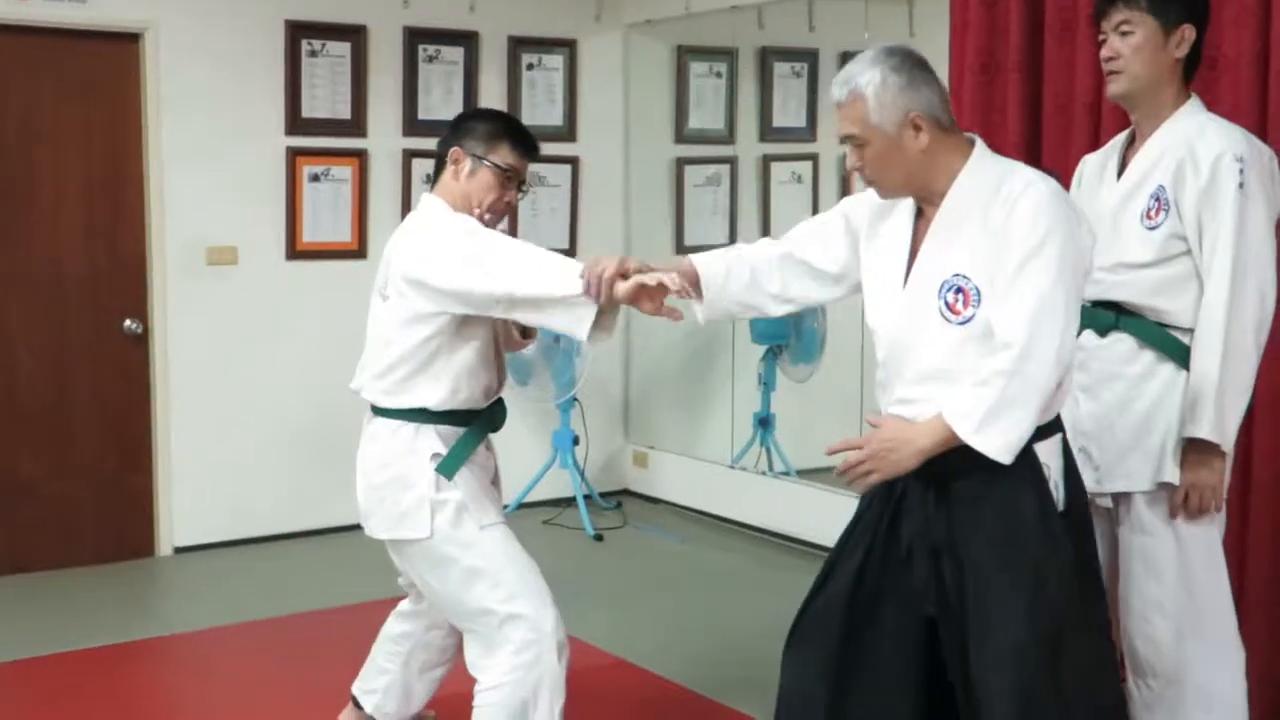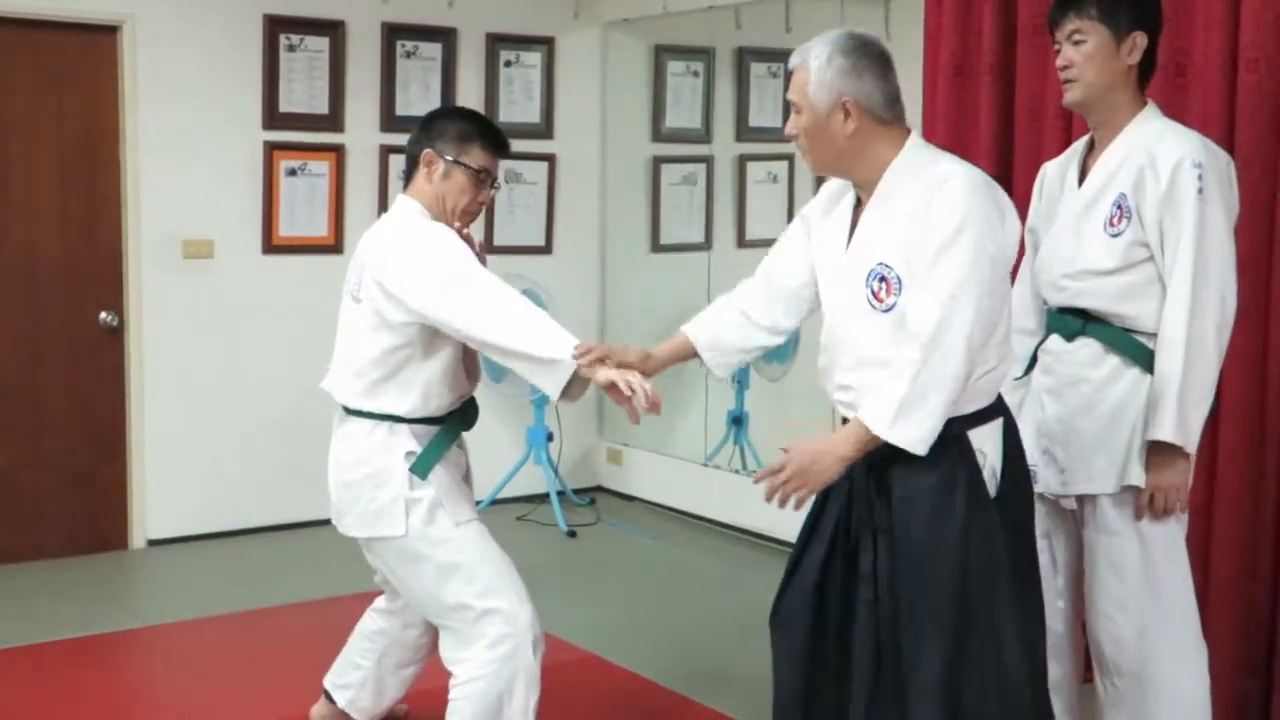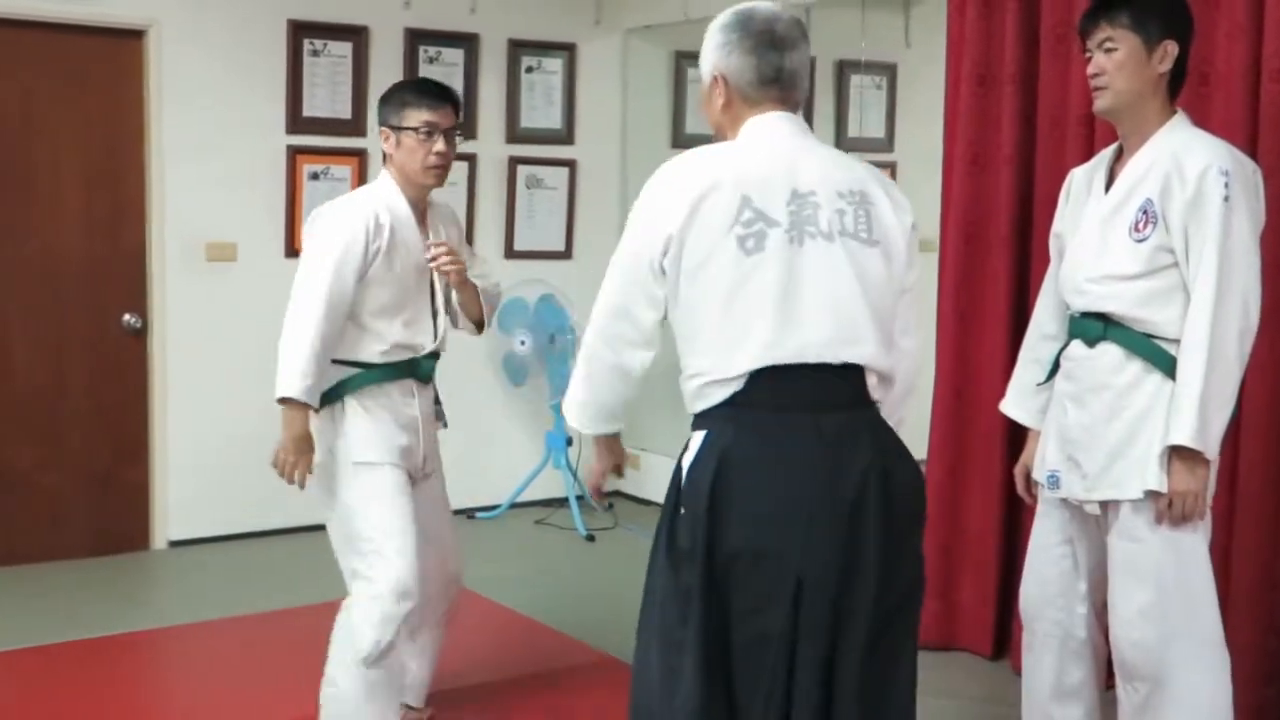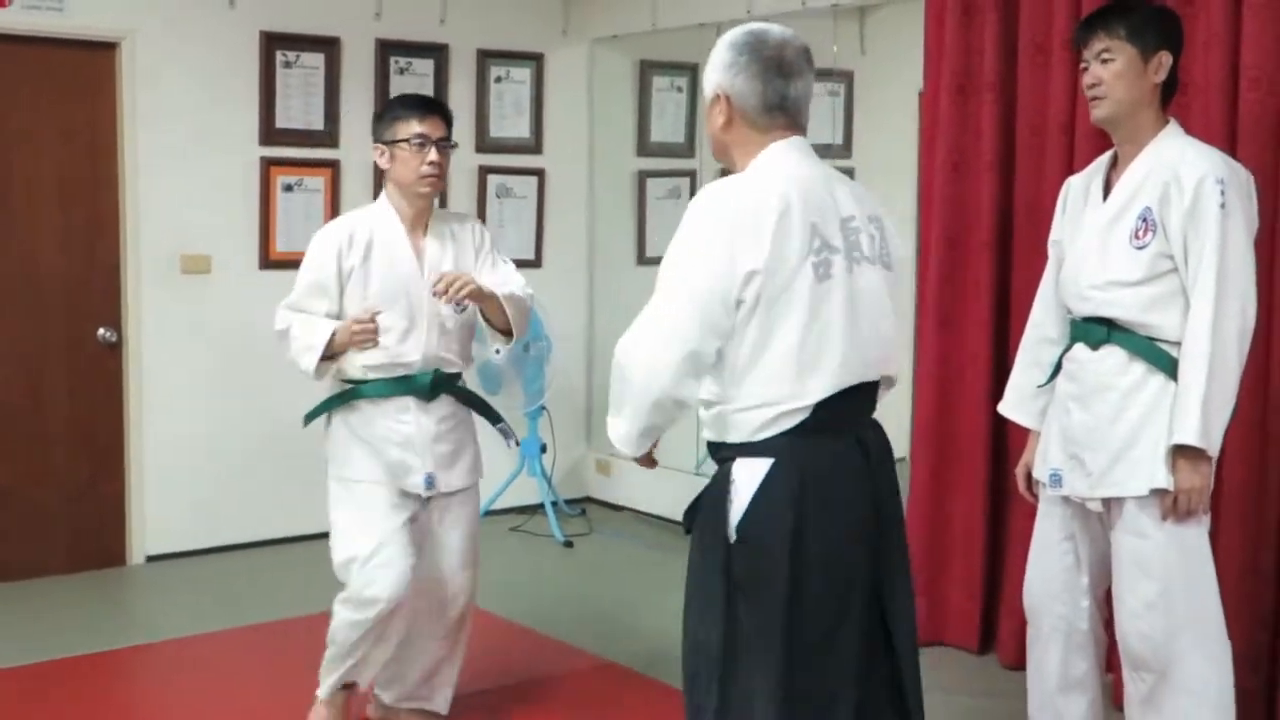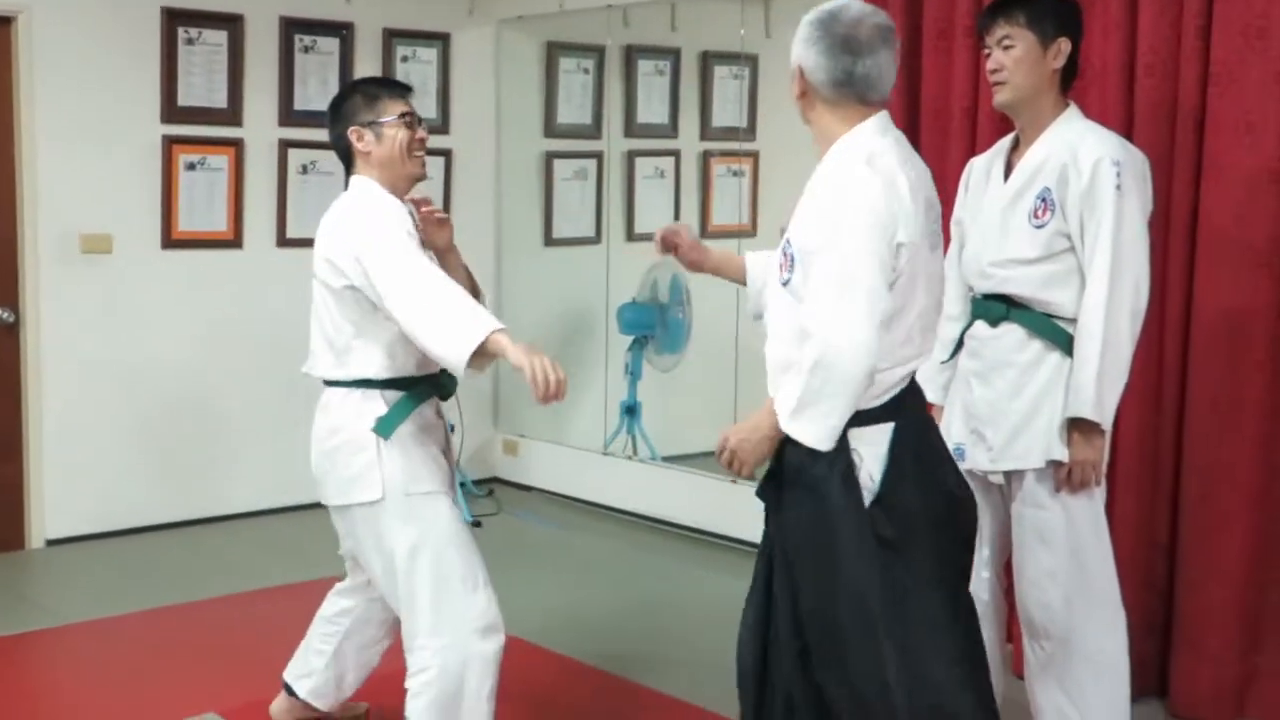
dt=1s
person 1, frame 1
left shoulder: (1222, 154)
right shoulder: (1095, 167)
left wrist: (1209, 438)
left hip: (1165, 406)
right hip: (1086, 405)
left knee: (1174, 621)
person 1, frame 2
left shoulder: (1180, 160)
right shoulder: (1055, 173)
left elbow: (1199, 305)
left wrist: (1172, 440)
right wrist: (1009, 418)
left hip: (1128, 407)
right hip: (1050, 404)
left knee: (1137, 622)
right knee: (1034, 606)
person 1, frame 3
left shoulder: (1208, 168)
right shoulder: (1084, 180)
left elbow: (1223, 311)
left wrist: (1191, 446)
right wrist: (1035, 425)
left hip: (1150, 419)
right hip: (1076, 415)
left knee: (1158, 629)
right knee: (1054, 611)
person 1, frame 4
left shoulder: (1204, 177)
right shoulder: (1079, 189)
left elbow: (1222, 315)
left wrist: (1195, 445)
right wrist: (1034, 427)
left hip: (1153, 419)
right hip: (1075, 417)
left knee: (1162, 623)
right knee: (1053, 605)
person 1, frame 5
left shoulder: (1100, 159)
right shoulder: (981, 168)
left elbow: (1116, 294)
left wrist: (1089, 419)
right wrist: (936, 399)
left hip: (1050, 389)
right hip: (976, 388)
left knee: (1060, 591)
right knee: (960, 575)
person 2, frame 1
left shoulder: (1030, 206)
right shoulder: (876, 212)
left elbow: (1030, 360)
right elbow: (779, 266)
left wrist: (922, 439)
left hip: (1007, 487)
right hip: (914, 483)
right knee: (840, 652)
person 2, frame 2
left shoulder: (956, 198)
right shoulder: (835, 202)
left elbow: (941, 354)
right elbow: (765, 299)
left wrist: (839, 449)
right wrist: (654, 358)
left hip: (949, 467)
right hip: (866, 461)
right knee: (820, 639)
person 2, frame 3
left shoulder: (687, 183)
right shoulder: (876, 190)
left elbow: (619, 329)
right elbow: (902, 347)
left wrist: (602, 433)
left hip: (744, 461)
right hip: (864, 459)
person 2, frame 4
left shoulder: (733, 204)
right shoulder: (859, 206)
left elbow: (661, 354)
left wrist: (632, 428)
left hip: (778, 486)
right hip: (856, 467)
person 2, frame 5
left shoulder: (857, 182)
right shoulder: (886, 165)
left elbow: (842, 343)
left wrist: (768, 429)
right wrist: (711, 259)
left hip: (858, 457)
right hip: (845, 449)
right knee: (797, 633)
person 3, frame 1
left shoulder: (440, 240)
right shoulder: (436, 239)
left elbow: (515, 329)
right elbow: (517, 274)
right wrist: (611, 287)
left hip: (424, 459)
right hip: (426, 468)
left knee: (441, 601)
right knee: (526, 631)
person 3, frame 2
left shoulder: (401, 239)
right shoulder: (413, 246)
left elbow: (462, 320)
right elbow: (491, 315)
left wrist: (468, 269)
right wrist: (589, 362)
left hip: (392, 460)
right hip: (397, 467)
left knee: (418, 596)
right knee: (501, 625)
person 3, frame 3
left shoulder: (441, 219)
right shoulder: (351, 218)
left elbow: (473, 317)
right elbow: (310, 318)
left wrist: (464, 283)
right wrist: (295, 420)
left hip: (413, 410)
right hip: (359, 412)
left knee: (434, 569)
right knee: (387, 579)
person 3, frame 4
left shoulder: (467, 234)
right shoulder: (344, 237)
left elbow: (517, 314)
right elbow: (296, 321)
left wrist: (480, 292)
right wrist: (345, 335)
left hip: (447, 422)
right hip: (369, 425)
left knee: (449, 585)
right knee: (382, 582)
person 3, frame 5
left shoulder: (390, 217)
right shoulder: (365, 219)
left elbow: (455, 302)
right elbow: (420, 299)
left wrist: (444, 248)
right wrist: (513, 348)
left hip: (384, 430)
right hip: (376, 435)
left knee: (378, 583)
right knee: (459, 618)
